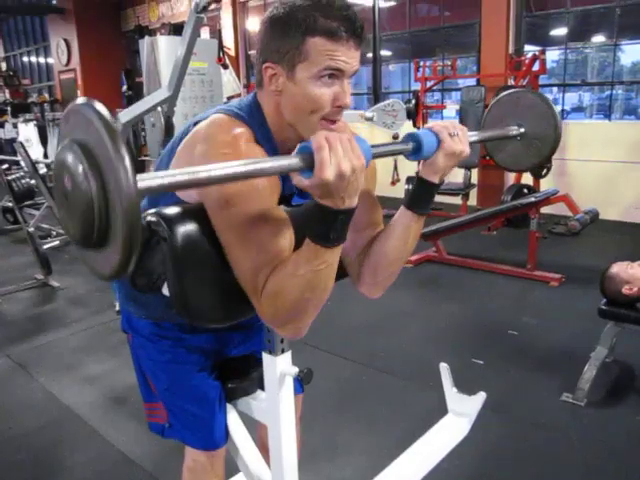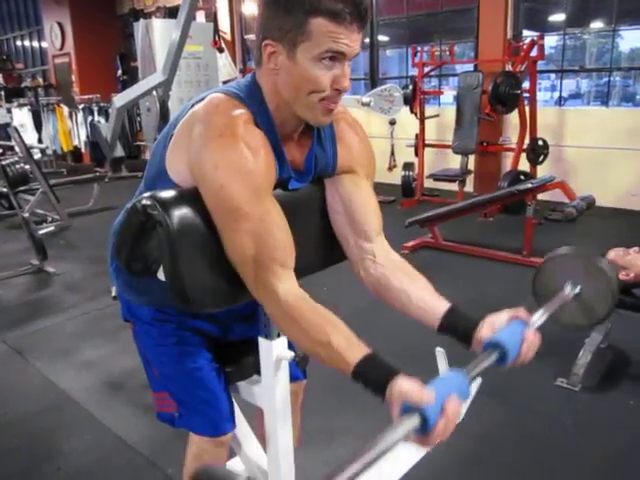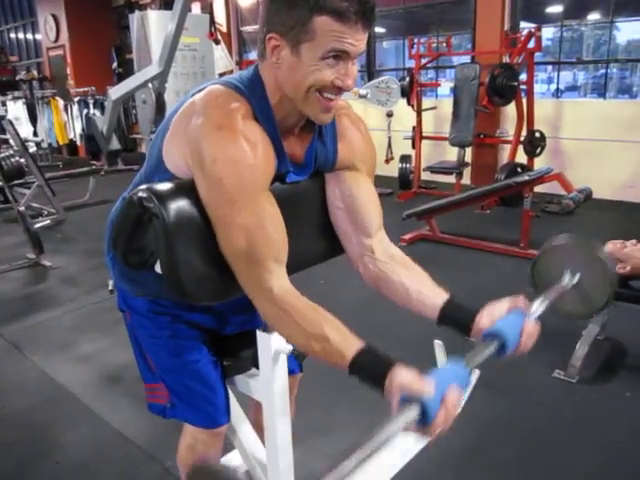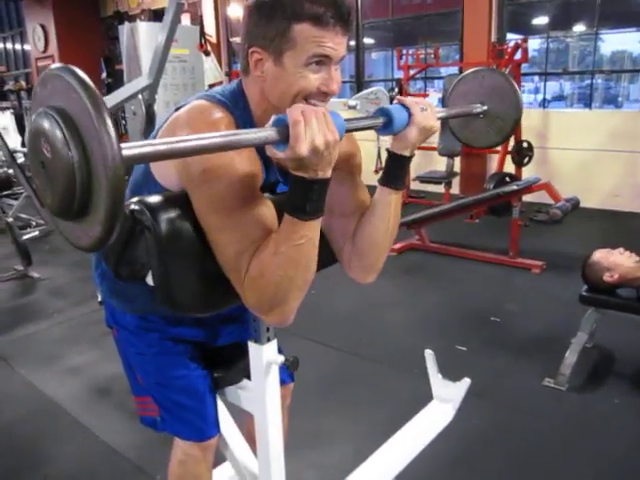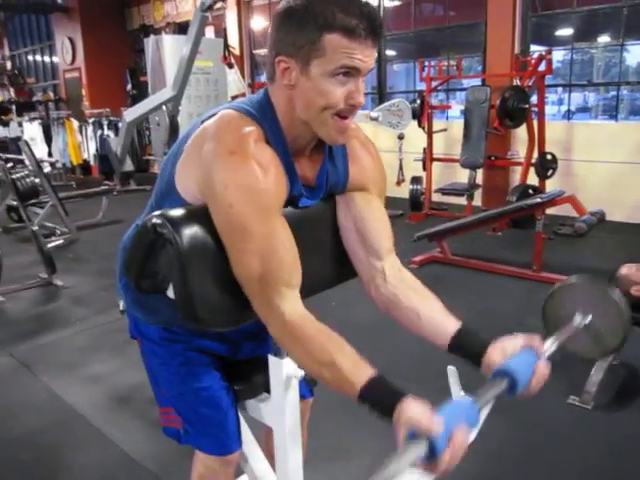
dt=1s
person 1, frame 1
left shoulder: (339, 148)
right shoulder: (230, 148)
left elbow: (370, 279)
right elbow: (288, 318)
left wrist: (427, 185)
right wrist: (335, 210)
left hip: (238, 295)
right hip: (167, 308)
right knee: (208, 441)
person 1, frame 2
left shoulder: (343, 136)
right shoulder: (230, 139)
left elbow: (372, 255)
right elbow: (277, 291)
left wrist: (470, 328)
right wrist: (388, 383)
left hip: (239, 282)
right hip: (163, 290)
left knee: (286, 385)
right knee: (214, 429)
person 1, frame 3
left shoulder: (343, 131)
right shoulder: (227, 131)
left elbow: (372, 249)
right elbow: (270, 290)
left wrist: (468, 319)
right wrist: (384, 375)
left hip: (243, 269)
right hip: (160, 279)
right knee: (208, 418)
person 1, frame 4
left shoulder: (325, 133)
right shoulder: (212, 136)
left elbow: (362, 265)
right elbow: (275, 306)
left wrist: (400, 157)
right wrist: (310, 181)
left hip: (225, 288)
right hip: (150, 299)
left knee: (273, 389)
right knee: (199, 434)
person 1, frame 5
left shoulder: (354, 152)
right shoulder: (241, 155)
left elbow: (384, 272)
right elbow: (282, 312)
left wrist: (479, 348)
right wrist: (393, 405)
left hip: (251, 300)
right hip: (172, 306)
left knee: (293, 402)
